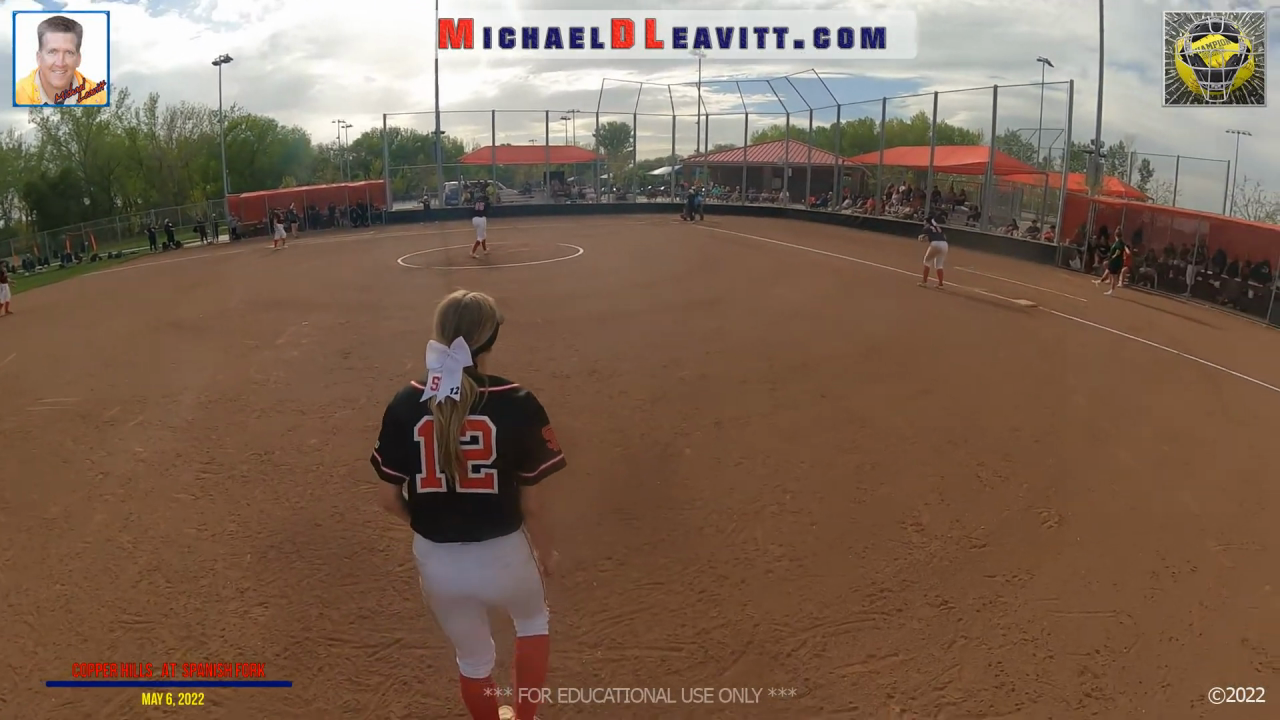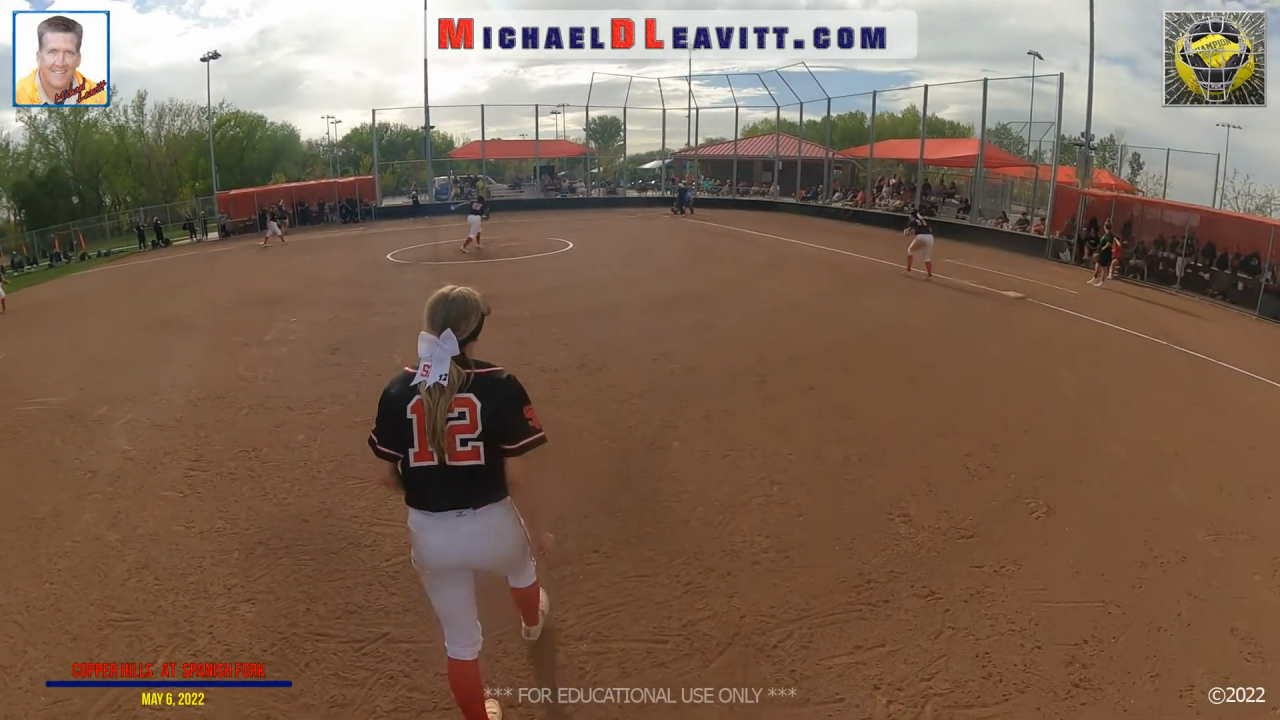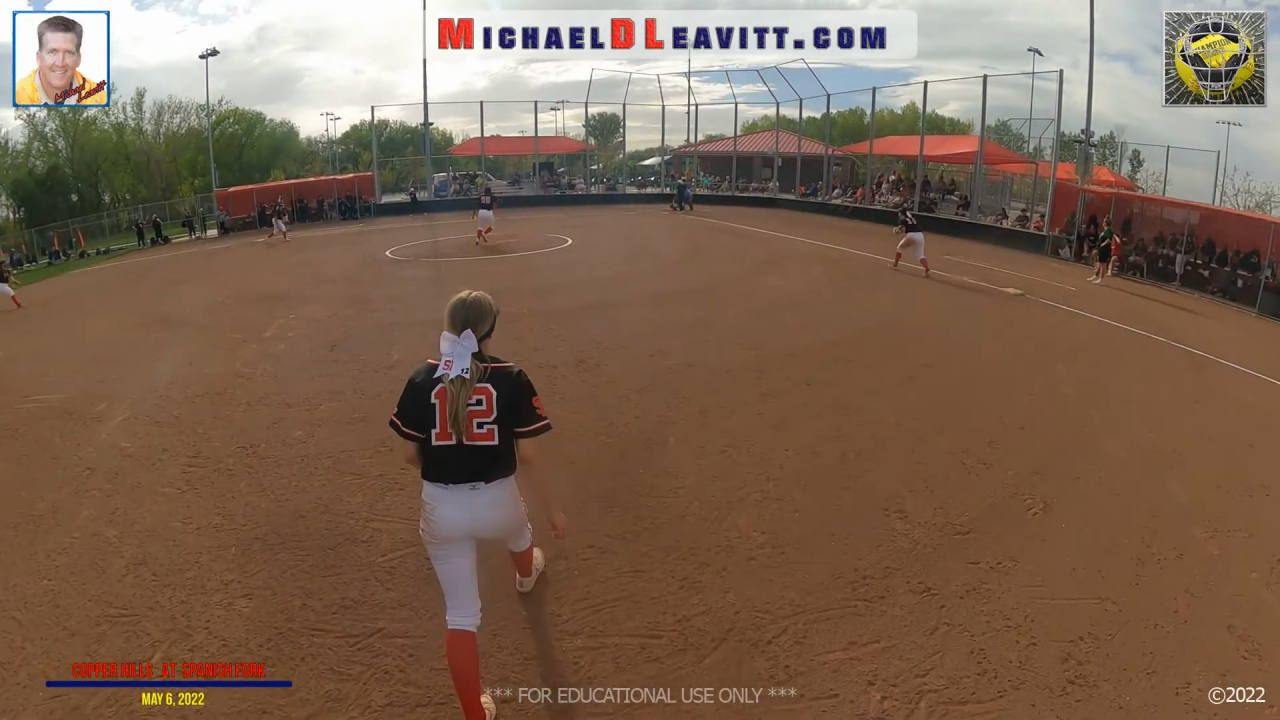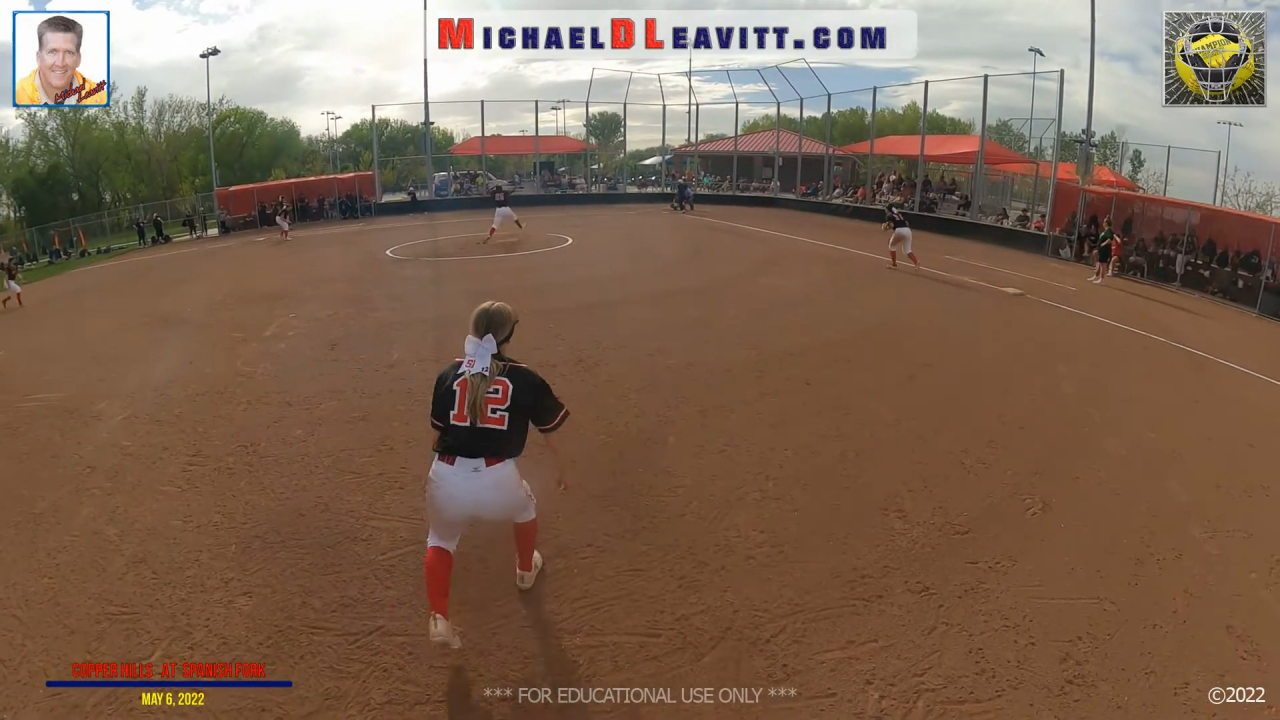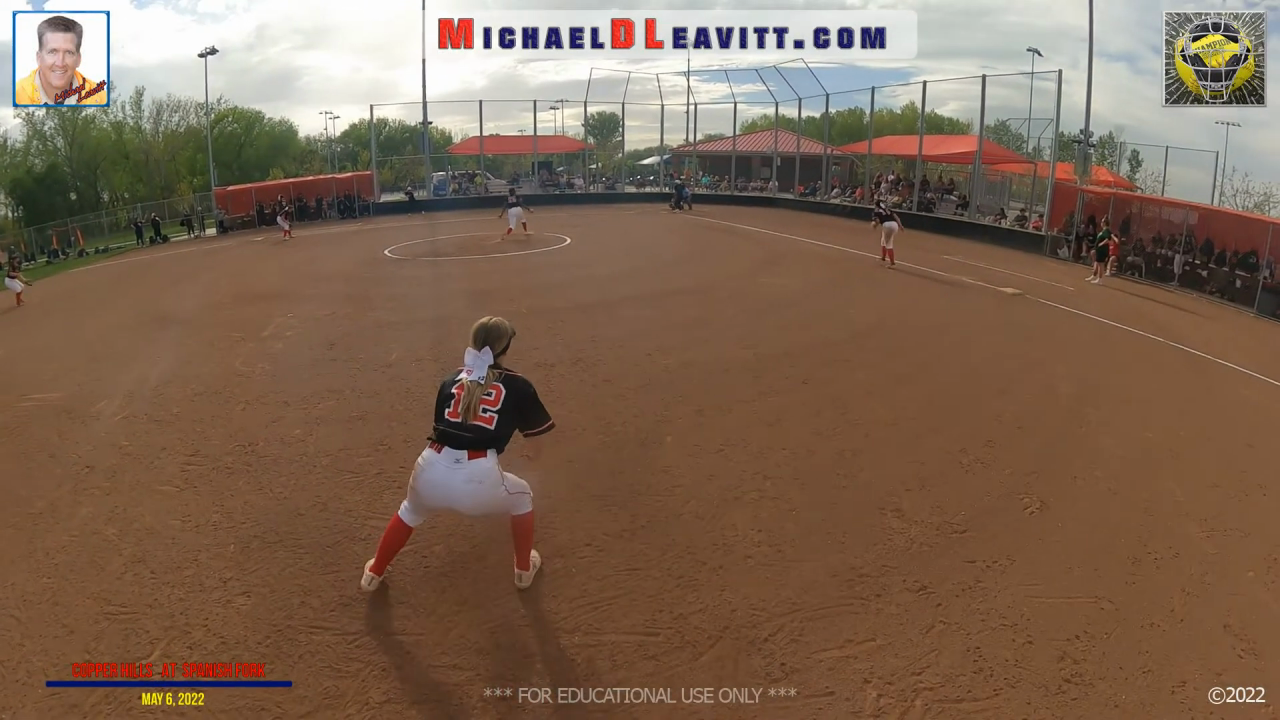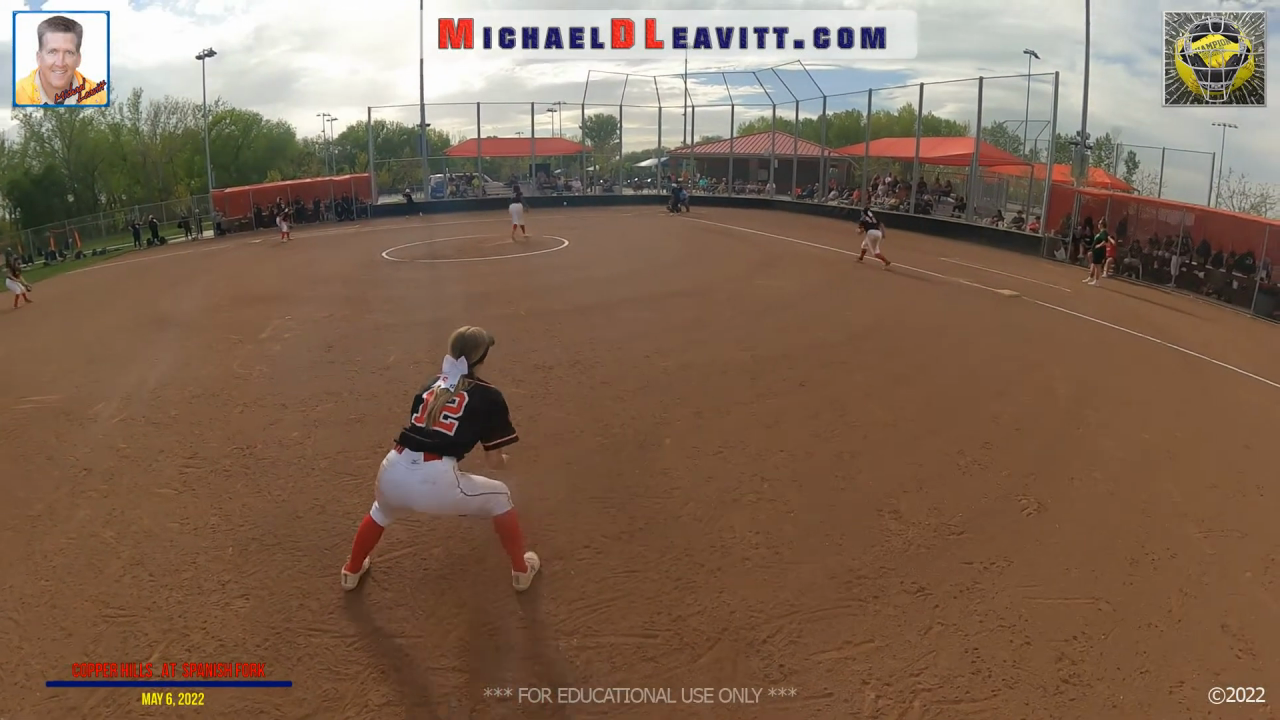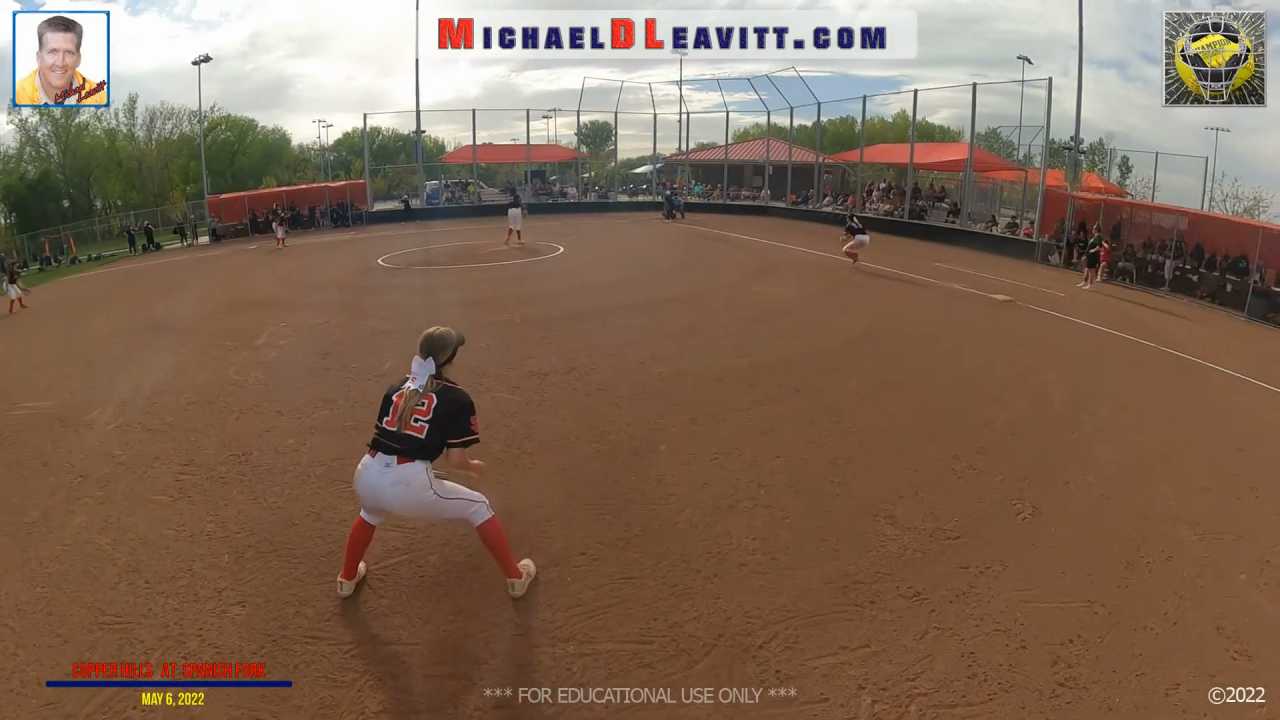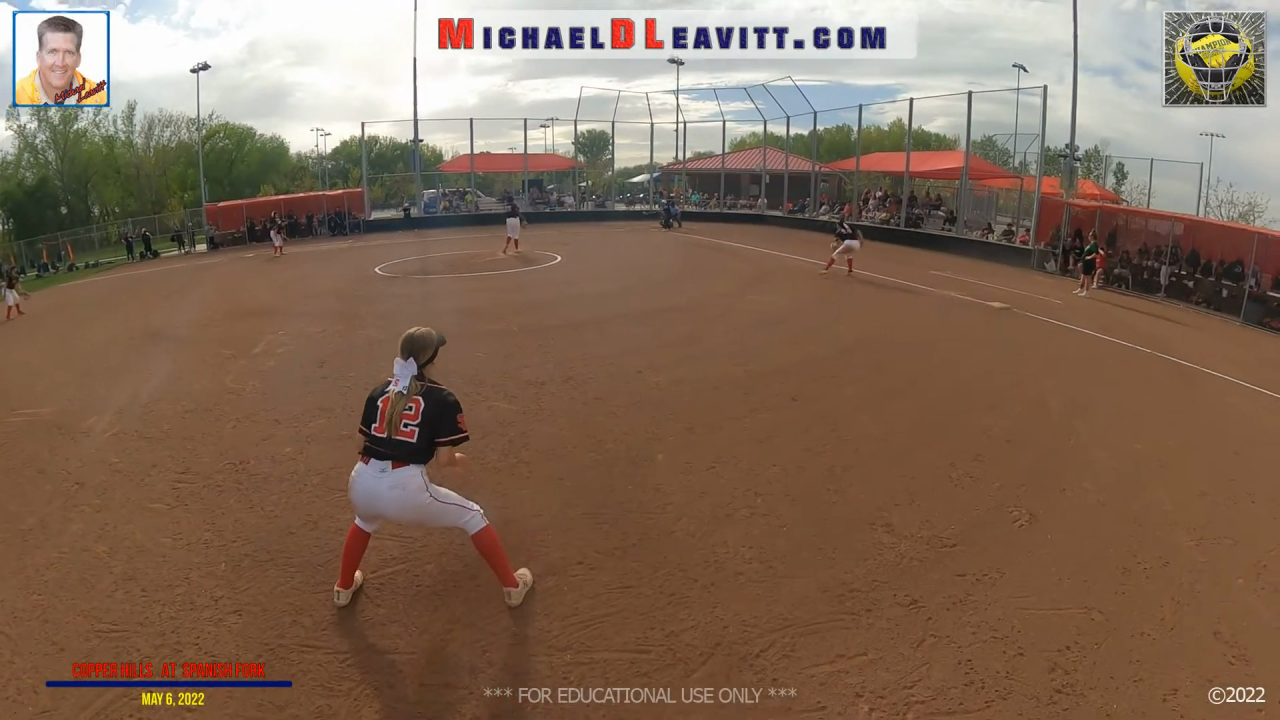
dt=0.2s
person 1, frame 1
left shoulder: (404, 405)
right shoulder: (516, 404)
left elbow: (389, 499)
right elbow: (531, 502)
right wrist: (545, 551)
left hip: (437, 562)
right hip: (503, 553)
left knee: (472, 658)
right knee: (532, 616)
person 1, frame 2
left shoulder: (399, 390)
right shoulder: (500, 386)
left elbow: (388, 475)
right elbow: (515, 473)
right wrist: (536, 528)
left hip: (430, 535)
right hip: (491, 524)
left knee: (460, 639)
right knee: (522, 568)
right ankle: (532, 623)
person 1, frame 3
left shoulder: (421, 379)
right shoulder: (510, 379)
left elbow: (409, 454)
right elbow: (526, 456)
right wrist: (550, 508)
left hip: (441, 506)
right hip: (495, 500)
left knee: (461, 612)
right knee: (518, 531)
right ankle: (525, 573)
person 1, frame 4
left shoulder: (449, 374)
right shoulder: (528, 379)
right elbow: (552, 434)
right wrist: (560, 472)
left hip: (446, 478)
right hip: (497, 481)
left knee: (440, 541)
right knee: (525, 505)
left ankle: (439, 618)
right ankle: (525, 572)
person 1, frame 5
left shoulder: (451, 382)
right shoulder: (520, 387)
right elbow: (534, 446)
left hip: (430, 472)
right hip: (479, 479)
left knee: (411, 511)
right knee: (522, 498)
left ankle: (375, 571)
right ankle: (524, 570)
person 1, frame 6
left shoulder: (429, 388)
right shoulder: (488, 397)
right elbow: (494, 459)
right wrist: (503, 461)
left hip: (391, 473)
right hip: (435, 481)
left knee: (383, 511)
right knee: (499, 497)
left ankle: (351, 571)
right ankle: (521, 570)
person 1, frame 7
left shoulder: (396, 388)
right shoulder: (456, 399)
right elbow: (455, 461)
right wrist: (473, 466)
left hip: (367, 477)
right hip: (409, 484)
left knee: (371, 511)
right knee: (478, 508)
left ankle: (347, 578)
right ankle: (516, 576)
person 1, frame 8
left shoulder: (379, 392)
right shoulder: (442, 399)
right elbow: (443, 460)
right wrist: (460, 460)
left hip: (362, 483)
right hip: (406, 487)
left knee: (365, 519)
right knee: (472, 517)
left ankle: (344, 587)
right ankle: (512, 585)
